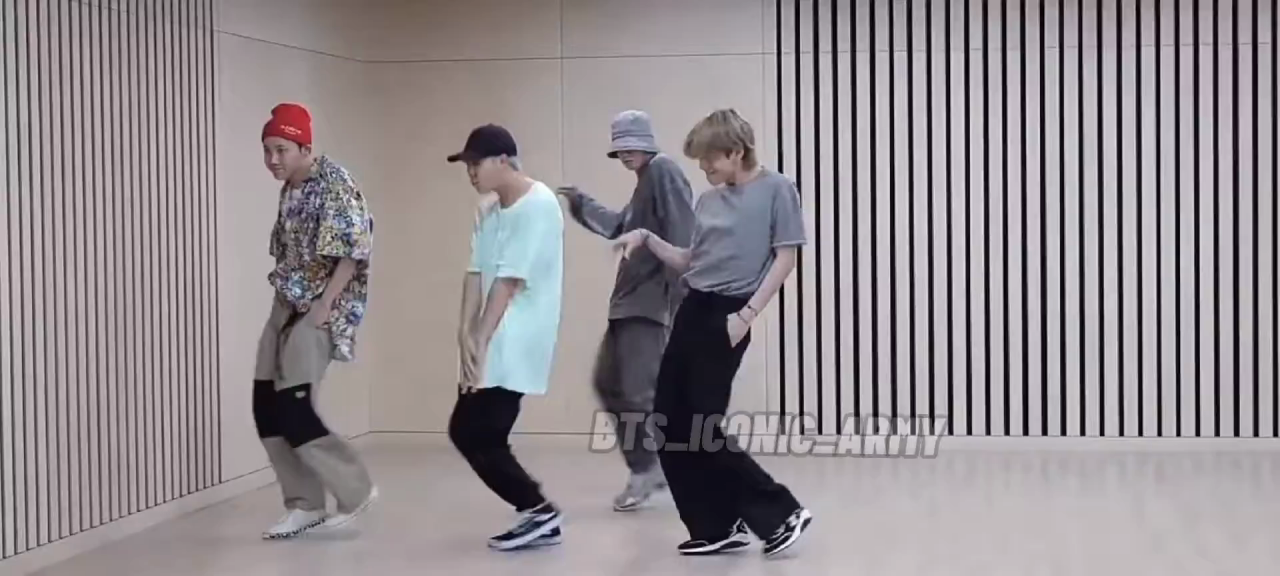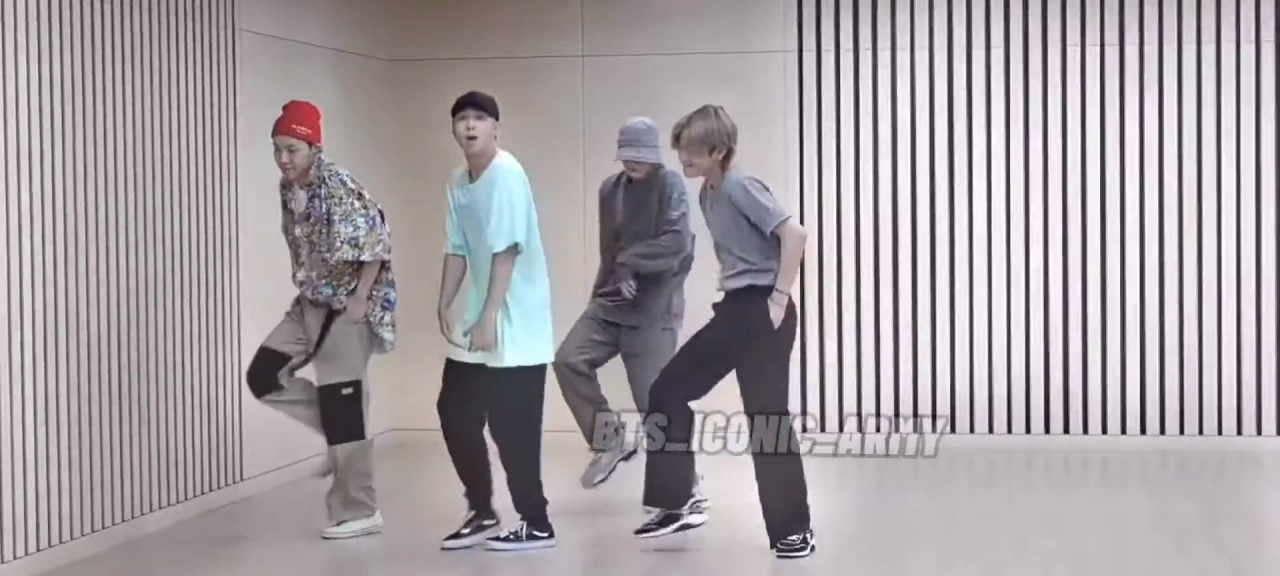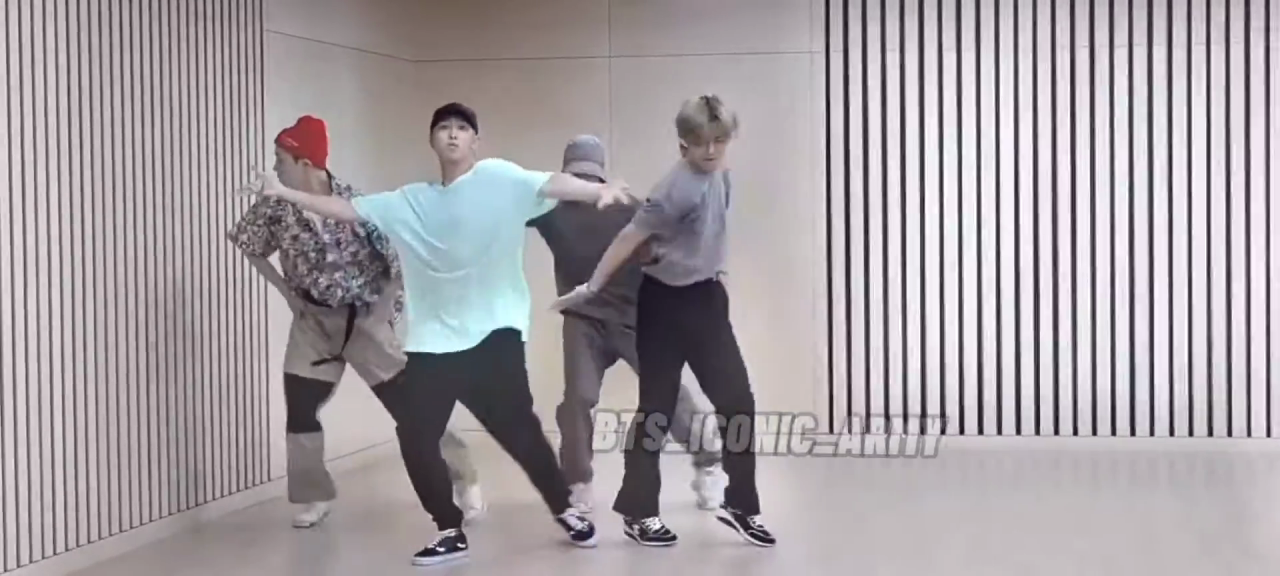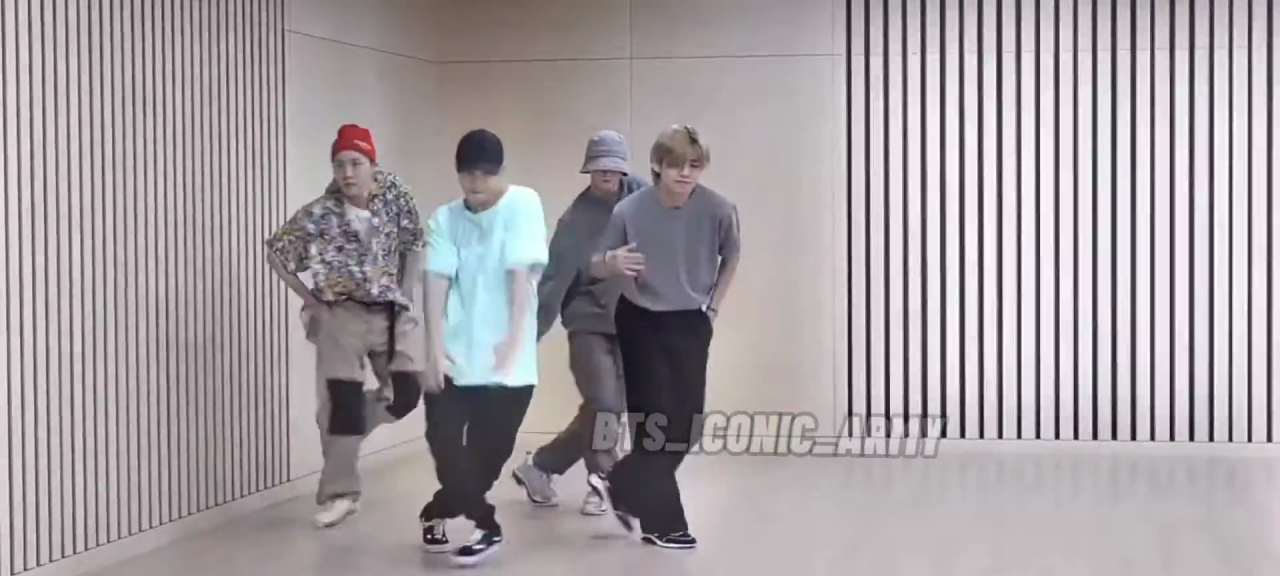
dt=0.5s
person 1, frame 1
left shoulder: (540, 205)
right shoulder: (489, 212)
left elbow: (509, 281)
right elbow: (476, 272)
left wrist: (479, 341)
right wrist: (465, 332)
left hip: (518, 342)
right hip: (495, 342)
left knee: (474, 432)
right knee: (471, 432)
left ankle: (536, 508)
right ankle: (537, 513)
person 1, frame 2
left shoulder: (506, 174)
right shoulder: (458, 183)
left elbow: (505, 251)
right elbow: (456, 250)
left wrist: (489, 317)
right wrist: (445, 306)
left hip: (517, 320)
right hip: (482, 317)
left knee: (513, 424)
right knee: (455, 412)
left ankle: (536, 523)
right ankle: (481, 510)
person 1, frame 3
left shoulder: (500, 178)
right shoulder: (412, 199)
left elbow: (550, 185)
right elbow: (351, 210)
left wrist: (597, 188)
right wrist: (287, 195)
left hip: (495, 329)
right hip: (433, 338)
left knee: (516, 425)
right knee: (416, 434)
left ankle: (562, 506)
right ankle: (451, 529)
person 1, frame 4
left shoulder: (523, 204)
right shoulder: (445, 217)
left elbow: (523, 275)
right elbow: (437, 281)
left wrist: (514, 339)
right wrist: (436, 346)
left hip: (509, 360)
right hip: (453, 356)
left knee: (491, 451)
right knee: (444, 439)
left ankle: (438, 514)
right ankle: (485, 525)
person 2, frame 1
left shoulder: (776, 188)
right shoulder: (708, 199)
left elbow: (788, 257)
left wrist: (750, 311)
right wrist: (647, 237)
left hip: (727, 314)
right hip: (693, 309)
left knee: (699, 427)
right knee: (670, 424)
left ankle: (782, 513)
right ankle: (719, 525)
person 2, frame 2
left shoulder: (739, 187)
right shoulder: (708, 194)
left elbow: (794, 234)
left wrist: (780, 297)
left hip: (762, 312)
right hip: (735, 309)
left knee: (767, 418)
right knee: (668, 393)
left ankle: (794, 528)
right ankle: (676, 503)
person 2, frame 3
left shoulder: (720, 175)
right shoulder: (679, 187)
right elbow: (632, 237)
left wrist: (716, 269)
right wrist: (590, 286)
left hip: (708, 297)
right hip: (666, 300)
left knee: (736, 399)
right knee: (657, 407)
left ankle: (741, 507)
right ankle: (639, 513)
person 2, frame 4
left shoulder: (718, 210)
right shoulder: (628, 211)
left elbow: (730, 259)
right elbow: (596, 266)
left wrist: (713, 307)
right wrist: (612, 262)
left hip: (691, 325)
right hip: (641, 323)
left knee: (687, 424)
right knee: (654, 421)
left ankle: (619, 486)
right ankle: (660, 521)
person 3, frame 1
left shoulder: (332, 181)
right shoulder: (289, 190)
left elbow: (357, 246)
left wrist: (329, 302)
right wrist: (286, 292)
left hip: (319, 311)
right hip: (287, 307)
left knee: (296, 407)
right knee: (268, 405)
left ankle: (356, 488)
right ankle: (304, 505)
person 3, frame 2
left shoulder: (336, 183)
right shoulder: (288, 186)
left elbow: (374, 242)
left wrist: (361, 301)
right wrist: (305, 283)
left hip: (346, 307)
right hip: (310, 304)
left knee: (343, 403)
right knee: (263, 375)
left ankle: (359, 512)
right ankle: (339, 448)
person 3, frame 3
right shoulder: (276, 204)
left elbow: (397, 258)
right elbow: (250, 245)
left wrist: (386, 309)
right wrist: (285, 290)
left hip: (362, 314)
right hip: (312, 314)
right knee: (300, 408)
left ankle: (462, 478)
right ankle: (316, 498)
person 3, frame 4
left shoulder: (393, 191)
right shoulder: (318, 213)
left elbow: (414, 244)
right elbow: (277, 254)
left wrist: (407, 296)
right wrist: (310, 298)
left hip: (392, 313)
right hip: (340, 314)
left knee: (406, 394)
right knee: (343, 402)
left ankle: (336, 439)
right ankle: (340, 494)
person 4, frame 1
left shoulder: (664, 172)
right shoulder: (646, 180)
left elbow: (681, 238)
right elbow: (618, 226)
left wrist: (673, 292)
right wrist: (579, 202)
left hip: (651, 301)
right hip: (630, 298)
left knee: (637, 393)
right knee: (608, 384)
left ankle: (646, 475)
right ankle: (644, 468)
person 4, frame 2
left shoulder: (670, 185)
right shoulder: (611, 188)
left elbow: (678, 242)
left wrist: (631, 264)
right wrist: (602, 290)
left hip: (655, 308)
right hip: (611, 301)
left knee: (655, 397)
right knee: (568, 361)
right ankle: (609, 442)
person 4, frame 3
left shoulder: (626, 204)
right shoulder: (556, 207)
left hip: (634, 316)
right hip: (584, 318)
right knee: (578, 398)
left ankle: (708, 465)
right ankle: (577, 482)
person 4, frame 4
left shoulder: (639, 193)
right shoulder: (575, 218)
right elbow: (554, 278)
right wrist: (530, 329)
right hip: (587, 321)
left knee: (607, 408)
right knee: (603, 405)
left ankle: (538, 468)
